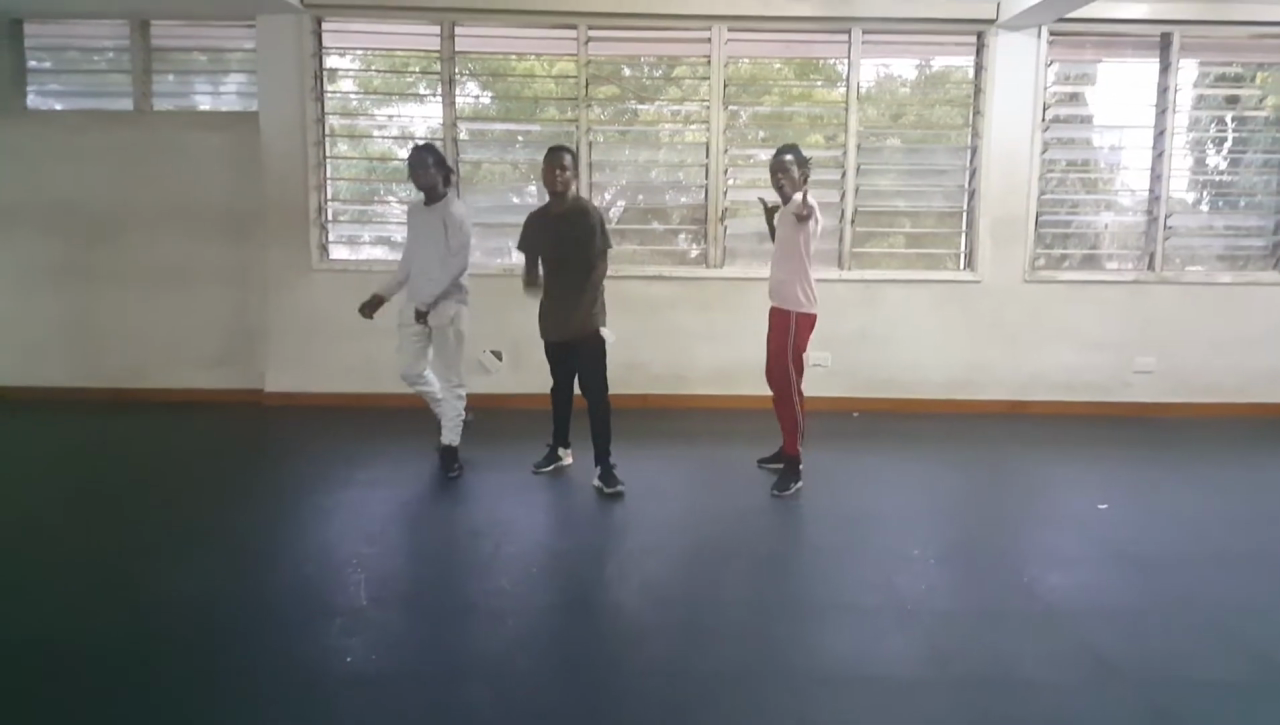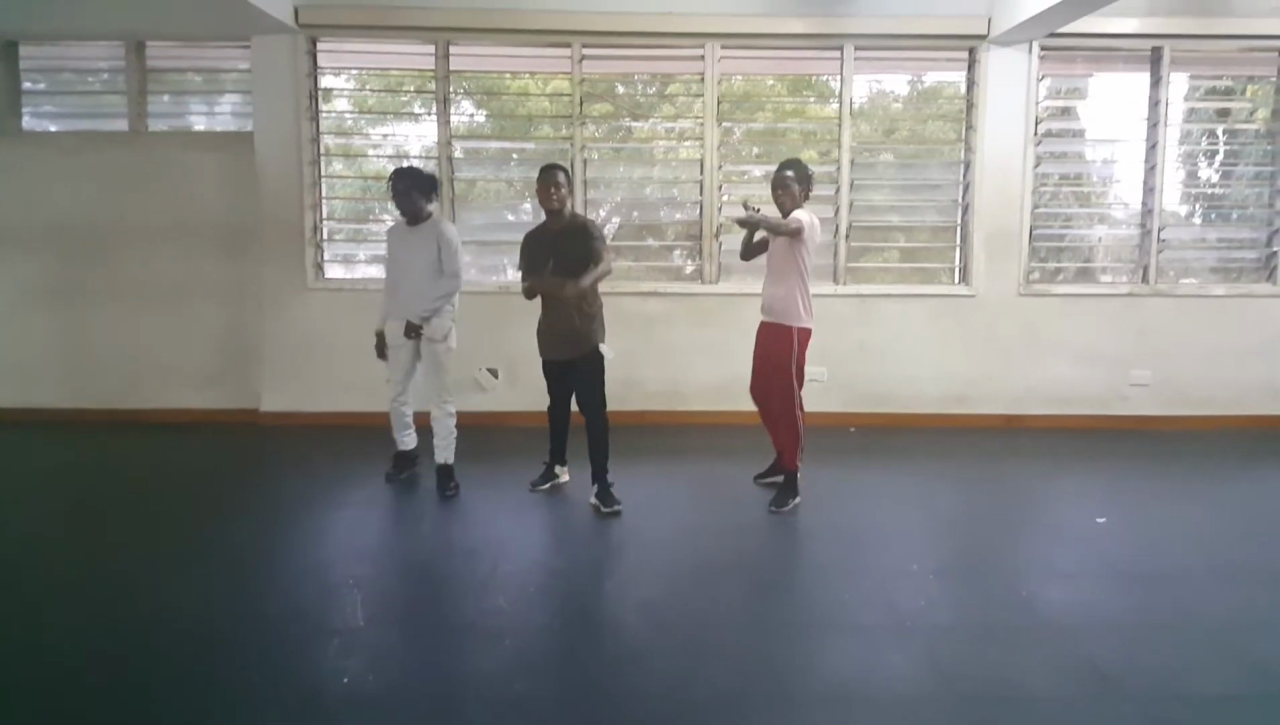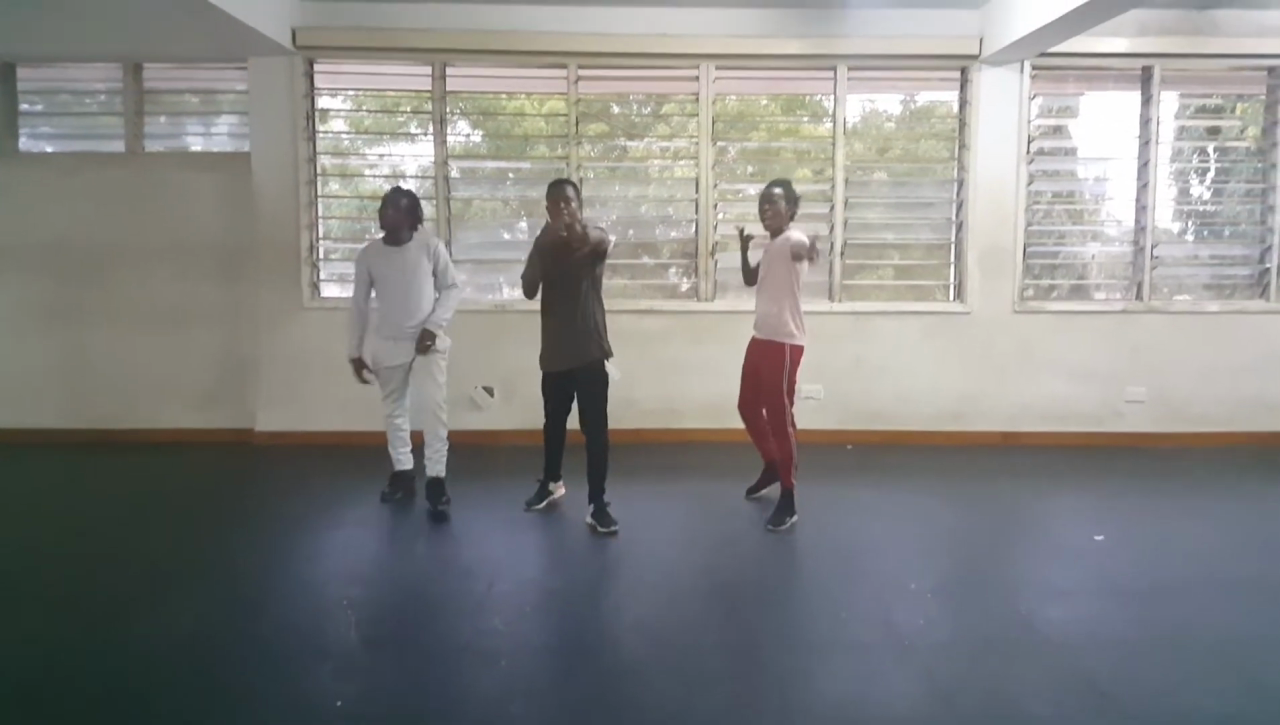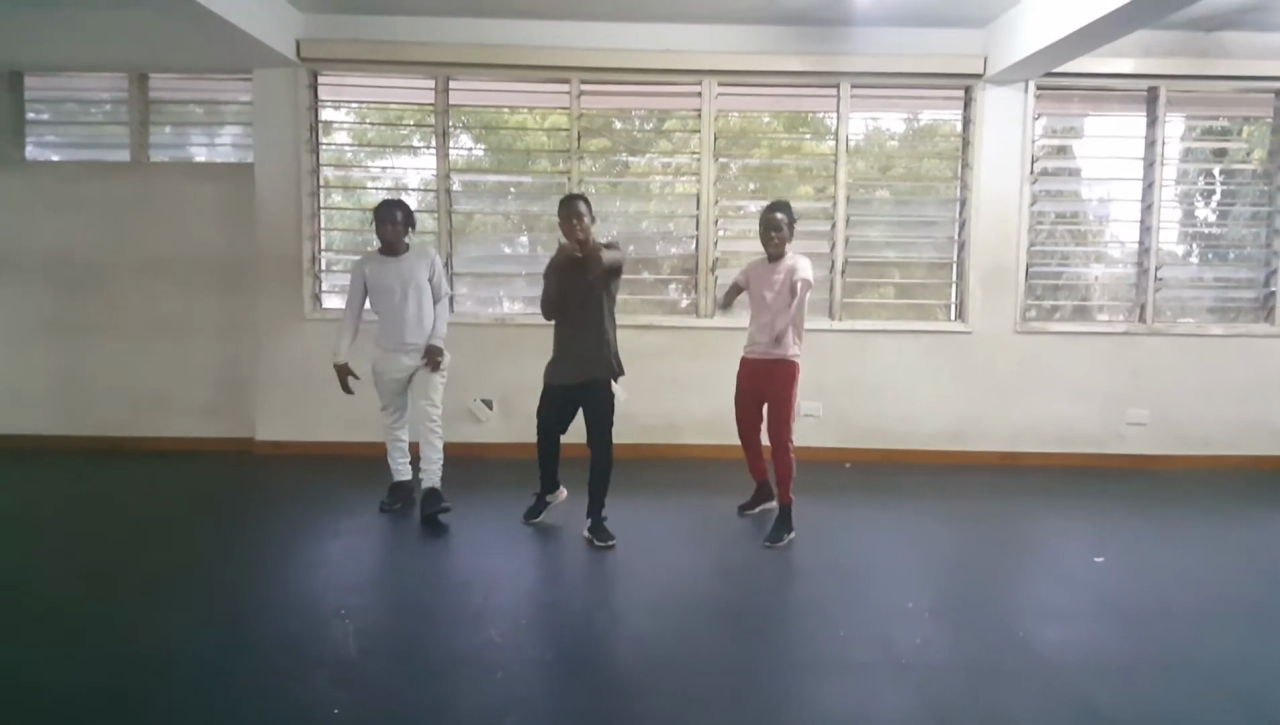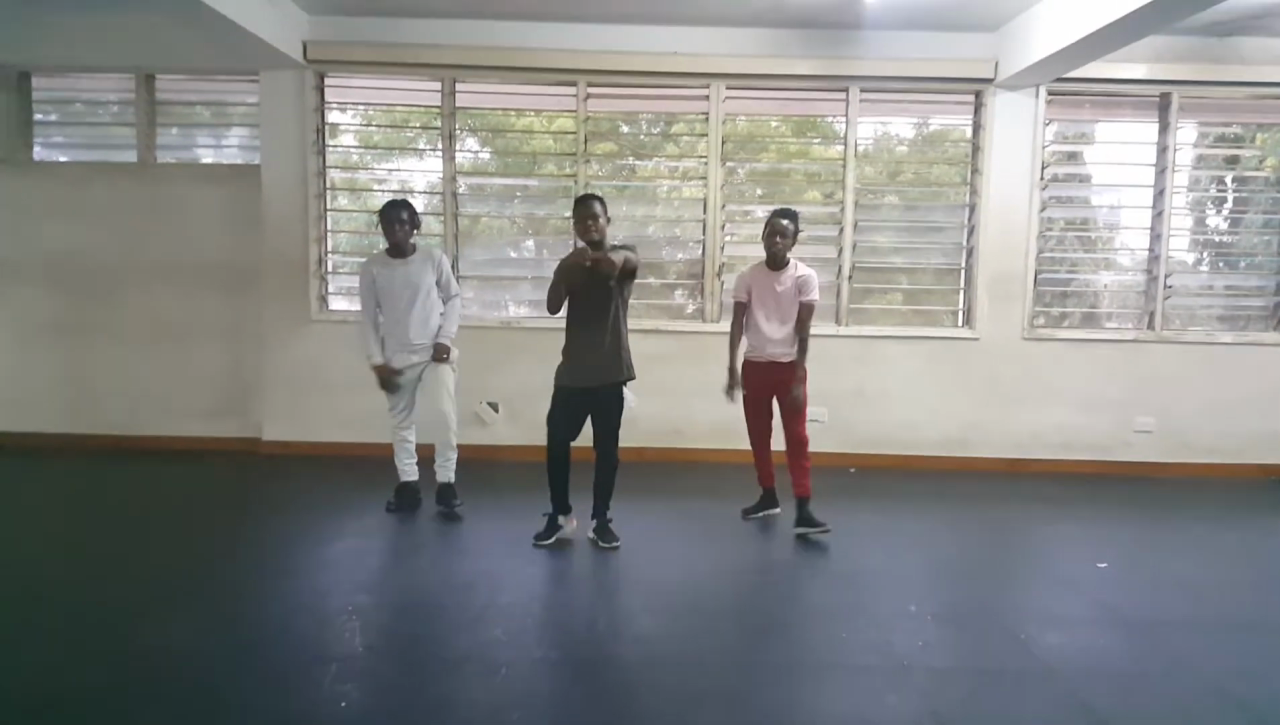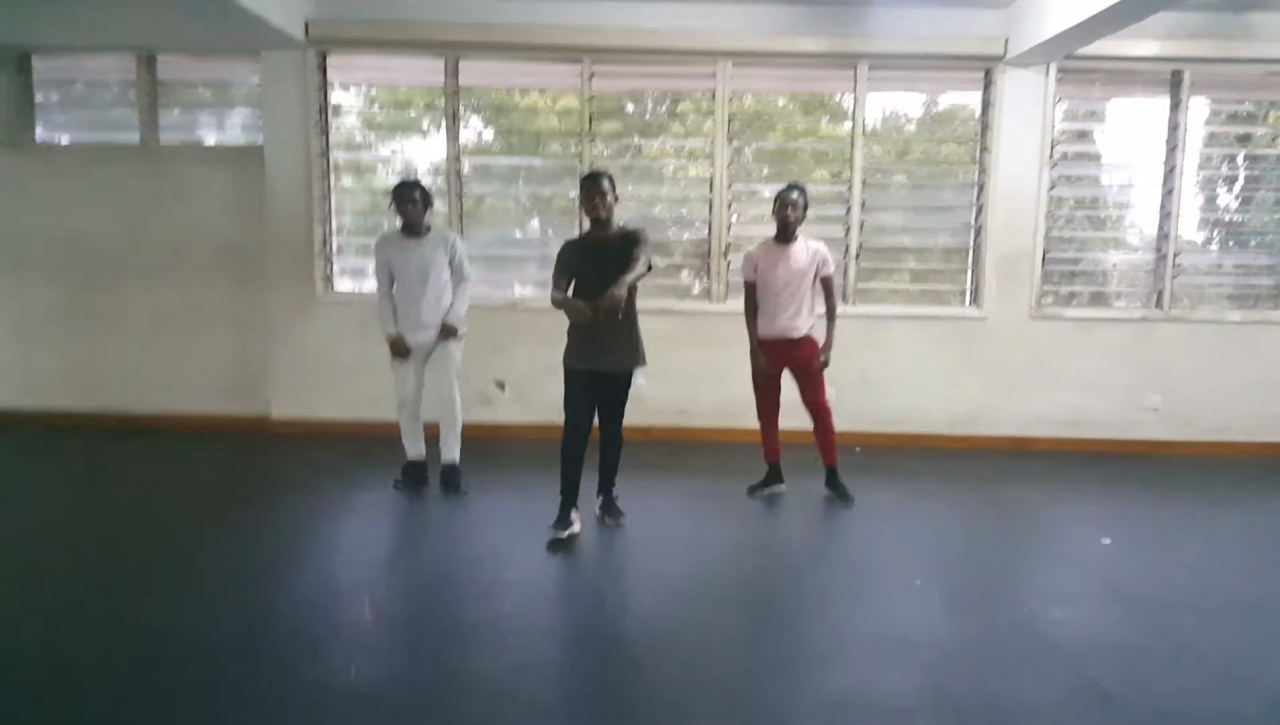
dt=0.2s
person 1, frame 1
left shoulder: (588, 213)
right shoulder: (536, 220)
left elbow: (600, 265)
right elbow: (531, 266)
left wrist: (584, 310)
right wrist: (531, 279)
left hip: (586, 318)
right hip: (553, 318)
left knee: (596, 391)
right knee: (561, 386)
left ankle: (604, 467)
right ankle: (560, 448)
person 1, frame 2
left shoulder: (585, 228)
right shoulder: (532, 239)
left elbow: (605, 263)
right elbow: (528, 289)
left wrist: (580, 285)
right wrist: (538, 284)
left hip: (585, 334)
right hip: (552, 336)
left knee: (594, 409)
right knee: (558, 404)
left ankle: (601, 484)
right ankle: (557, 466)
person 1, frame 3
left shoulder: (592, 240)
right shoulder: (544, 247)
left elbow: (601, 240)
right elbow: (528, 291)
left wrist: (583, 234)
right wrist: (541, 245)
left hip: (590, 348)
right hip: (555, 350)
left knee: (595, 427)
right knee: (554, 420)
left ankle: (597, 504)
right ankle: (551, 482)
person 1, frame 4
left shoulder: (607, 256)
right shoulder: (559, 264)
left elbow: (617, 257)
right elbow: (548, 312)
left wrist: (598, 256)
right wrist: (556, 265)
left hip: (598, 365)
right hip: (563, 365)
left knee: (601, 443)
right knee: (547, 431)
left ankle: (595, 519)
right ankle: (549, 490)
person 1, frame 5
left shoulder: (622, 258)
right shoulder: (571, 266)
left elbow: (630, 259)
right elbow: (552, 306)
left wrist: (615, 257)
right wrist: (564, 270)
left hip: (610, 369)
right hip: (573, 368)
left knee: (607, 447)
right knee: (557, 439)
left ankle: (600, 519)
right ankle: (560, 514)
person 1, frame 6
left shoulder: (631, 239)
right shoulder: (573, 249)
left elbow: (640, 263)
right elbow: (557, 293)
left wrist: (623, 285)
right wrist: (569, 304)
left hip: (620, 352)
right hip: (581, 353)
left knee: (612, 428)
right knee: (575, 429)
left ankle: (606, 495)
right ankle: (568, 510)
person 2, frame 1
left shoulder: (801, 202)
right shoulder: (787, 209)
left elbow: (802, 212)
right wrist: (771, 218)
left hip: (796, 310)
right hip: (781, 307)
left knee: (788, 384)
right knee: (776, 380)
left ankle: (793, 465)
right ankle: (788, 448)
person 2, frame 2
left shoulder: (804, 219)
right shoulder: (778, 227)
left elbow: (785, 228)
right elbow: (746, 255)
left wrist: (756, 220)
right wrist: (753, 226)
left hip: (792, 325)
right hip: (770, 322)
left knee: (788, 399)
right knee: (761, 392)
left ankle: (791, 482)
right ankle: (783, 459)
person 2, frame 3
left shoulder: (793, 239)
right shoulder: (768, 246)
left elbow: (799, 250)
right elbow: (751, 280)
left wrist: (808, 250)
right wrist: (744, 249)
left hip: (784, 342)
right hip: (761, 338)
left knee: (780, 417)
right knee: (748, 406)
left ankle: (788, 500)
right ankle: (771, 467)
person 2, frame 4
left shoulder: (799, 265)
right shoulder: (752, 268)
left elbow: (798, 297)
right elbow: (727, 299)
left wrist: (782, 329)
right wrist: (727, 295)
left hip: (782, 361)
right hip: (752, 359)
left knee: (781, 436)
right knee: (747, 429)
left ankle: (785, 517)
right ankle: (764, 491)
person 2, frame 5
left shoulder: (804, 276)
right shoulder: (747, 277)
left elbow: (803, 331)
right elbow: (738, 324)
left wrist: (797, 378)
right wrist: (732, 369)
left hip: (789, 367)
right hip: (755, 365)
left knee: (797, 436)
right knee: (758, 436)
left ankle: (804, 512)
right ankle: (769, 497)
person 2, frame 6
left shoulder: (817, 251)
right shoulder: (756, 255)
left elbow: (830, 301)
right elbow: (751, 307)
left wrist: (828, 345)
right wrist: (754, 350)
left hip: (803, 342)
right hip: (767, 344)
left knee: (820, 409)
right knee: (767, 412)
left ankle: (833, 477)
right ankle: (773, 474)
person 3, frame 1
left shoulder: (454, 210)
right shoulder: (414, 211)
left elbow: (459, 261)
left wrist: (428, 301)
right wrist: (382, 294)
left hip: (447, 305)
right hip: (414, 305)
left knee: (449, 378)
right knee: (410, 369)
left ankle: (450, 446)
right ankle: (451, 417)
person 3, frame 2
left shoulder: (442, 230)
right shoulder: (394, 233)
left elbow: (453, 280)
left wrist: (419, 317)
right wrist: (381, 327)
left hip: (435, 324)
right hip: (401, 326)
left knee: (440, 397)
right knee: (397, 393)
left ankle: (445, 466)
right ankle: (406, 452)
person 3, frame 3
left shoulder: (431, 247)
right shoulder: (368, 254)
left elbow: (451, 289)
right elbow: (360, 305)
left wrist: (433, 328)
right wrist: (355, 352)
left hip: (427, 341)
right hip: (388, 344)
left knee: (434, 406)
right knee: (394, 410)
left ankle: (435, 480)
right ankle: (403, 473)
person 3, frame 4
left shoulder: (427, 258)
right shoulder: (364, 267)
left elbow: (442, 300)
right elbow: (352, 313)
left wrist: (437, 341)
right wrist: (341, 359)
left hip: (427, 354)
right hip: (389, 356)
left knee: (430, 417)
right knee: (394, 421)
left ankle: (431, 489)
right ankle: (402, 483)
person 3, frame 5
left shoulder: (435, 259)
right shoulder: (372, 267)
left elbow: (453, 299)
right elbow: (369, 317)
left wrist: (445, 339)
right wrist: (377, 361)
left hip: (435, 352)
right hip: (397, 357)
left knee: (444, 414)
right knee: (401, 422)
left ankle: (445, 482)
right ankle: (408, 484)
person 3, frame 6
left shoulder: (448, 240)
right shoulder: (386, 245)
left elbow: (464, 281)
right elbow: (384, 292)
left wrist: (454, 320)
right wrist: (392, 334)
left hip: (443, 333)
right hip: (407, 336)
left knee: (448, 397)
right knee: (406, 401)
left ankle: (450, 464)
right ankle: (415, 462)
